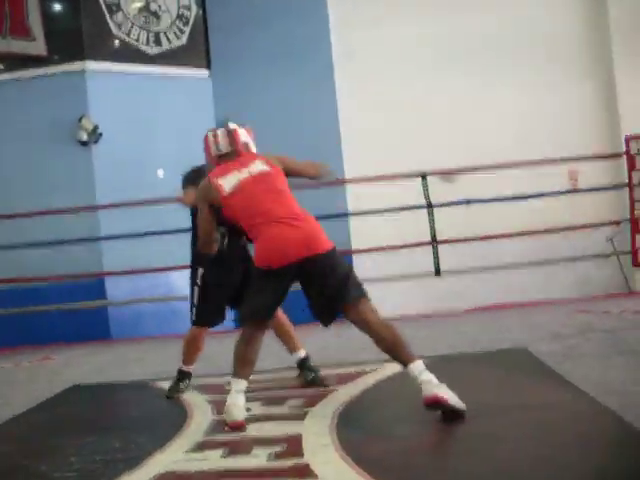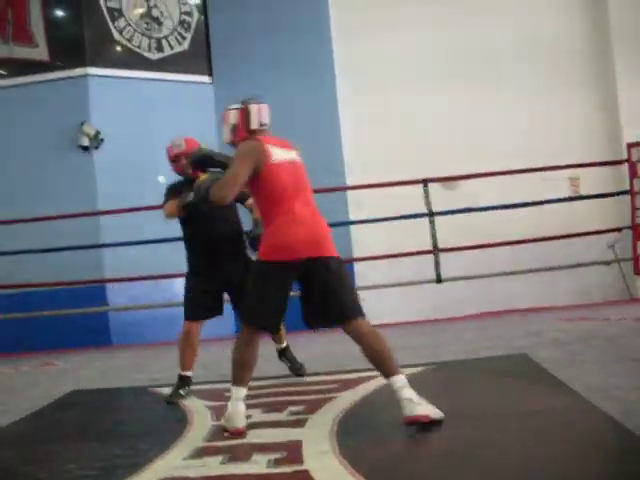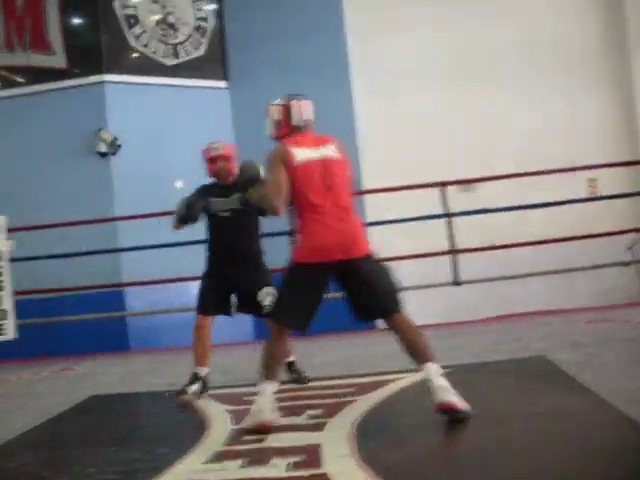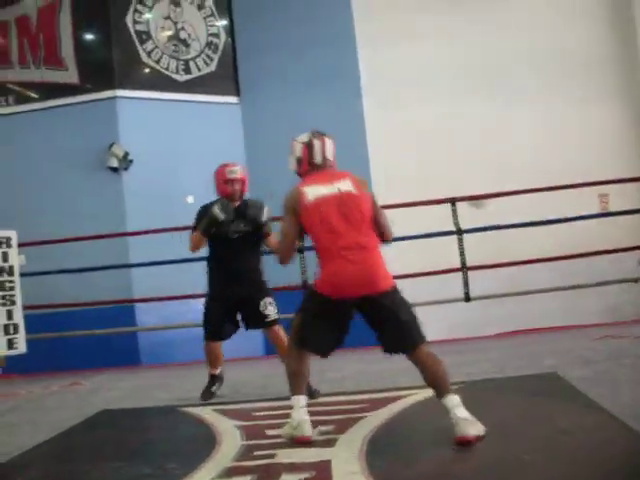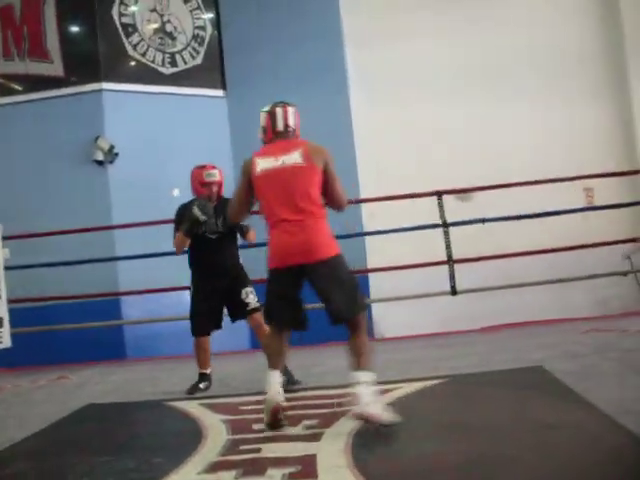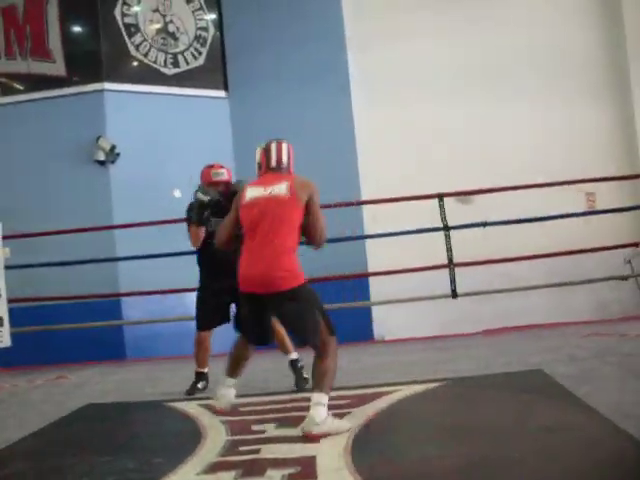
dt=0.2s
person 1, frame 1
left shoulder: (208, 186)
right shoulder: (267, 160)
left elbow: (205, 248)
right elbow: (320, 172)
left hip: (271, 254)
right hip: (311, 242)
left knee: (253, 328)
right knee: (365, 314)
left ankle: (235, 405)
right ankle: (428, 383)
person 1, frame 2
left shoulder: (251, 149)
right shoulder: (289, 149)
left elbow: (223, 197)
left wrist: (205, 185)
left hip: (279, 248)
right hip: (319, 242)
left knee: (250, 330)
right knee: (356, 323)
left ankle: (236, 410)
right ankle: (410, 400)
person 1, frame 3
left shoulder: (282, 153)
right shoulder: (335, 145)
left elbow: (275, 204)
left wrist: (254, 192)
left hip: (315, 249)
right hip: (353, 242)
left knee: (280, 327)
right knee: (395, 316)
left ankle: (264, 406)
right ankle: (442, 389)
person 1, frame 4
left shoulder: (296, 196)
right shoulder: (356, 182)
left elbow: (284, 256)
right elbow: (386, 234)
left wrist: (281, 231)
left hip: (333, 283)
right hip: (374, 278)
left knee: (297, 346)
right knee: (417, 349)
left ankle: (299, 421)
right ankle: (461, 419)
person 1, frame 5
left shoulder: (253, 162)
right shoulder: (316, 152)
left elbow: (235, 216)
right elbow: (340, 203)
left hip: (281, 254)
right hip: (318, 249)
left knee: (278, 327)
right knee: (356, 320)
left ankle: (274, 392)
right ankle: (366, 397)
person 1, frame 6
left shoulder: (245, 192)
right shoulder: (304, 187)
left elbow: (221, 241)
right elbow: (318, 239)
left hip: (249, 278)
right hip: (285, 277)
left knee: (247, 338)
right knee: (326, 343)
left ankle: (224, 395)
right ankle: (318, 417)
person 2, frame 1
right shoulder: (197, 176)
right elbow: (189, 198)
left hip: (238, 255)
right hip: (209, 264)
left knee: (272, 311)
right knee: (199, 326)
left ankle: (304, 364)
right ankle: (184, 376)
person 2, frame 2
right shoulder: (177, 189)
left elbow: (253, 204)
right elbow: (169, 212)
left wrist: (259, 224)
right wrist: (194, 196)
left hip: (237, 259)
right hip: (202, 266)
right knee: (191, 325)
left ankle: (284, 351)
right ankle: (184, 380)
person 2, frame 3
left shoulder: (249, 184)
right shoulder: (205, 193)
right elbow: (179, 222)
left wrist: (257, 183)
right wrist: (183, 215)
left hip: (251, 265)
right hip: (219, 267)
right knee: (202, 320)
left ankle: (291, 365)
right ankle: (199, 377)
person 2, frame 4
left shoulder: (254, 208)
right shoulder: (209, 210)
left elbow: (274, 245)
right elbow: (194, 246)
left wrist: (262, 226)
right wrist: (210, 223)
left hip: (252, 282)
right hip: (221, 286)
left knee: (275, 330)
right knee: (212, 341)
right ankle: (215, 377)
person 2, frame 5
left shoulder: (229, 206)
right shoulder: (186, 211)
left elbow: (251, 238)
right elbow: (178, 247)
left wrist: (242, 227)
right wrist: (192, 223)
left hip: (234, 275)
right hip: (204, 281)
left knee: (256, 319)
right knee: (201, 335)
left ankle: (281, 369)
right ankle: (204, 377)
person 2, frame 6
left shoulder: (236, 201)
right shoulder: (197, 208)
right elbow: (195, 242)
right wrist: (201, 211)
right hip: (212, 279)
right knee: (203, 332)
left ankle: (296, 364)
right ankle: (201, 376)
